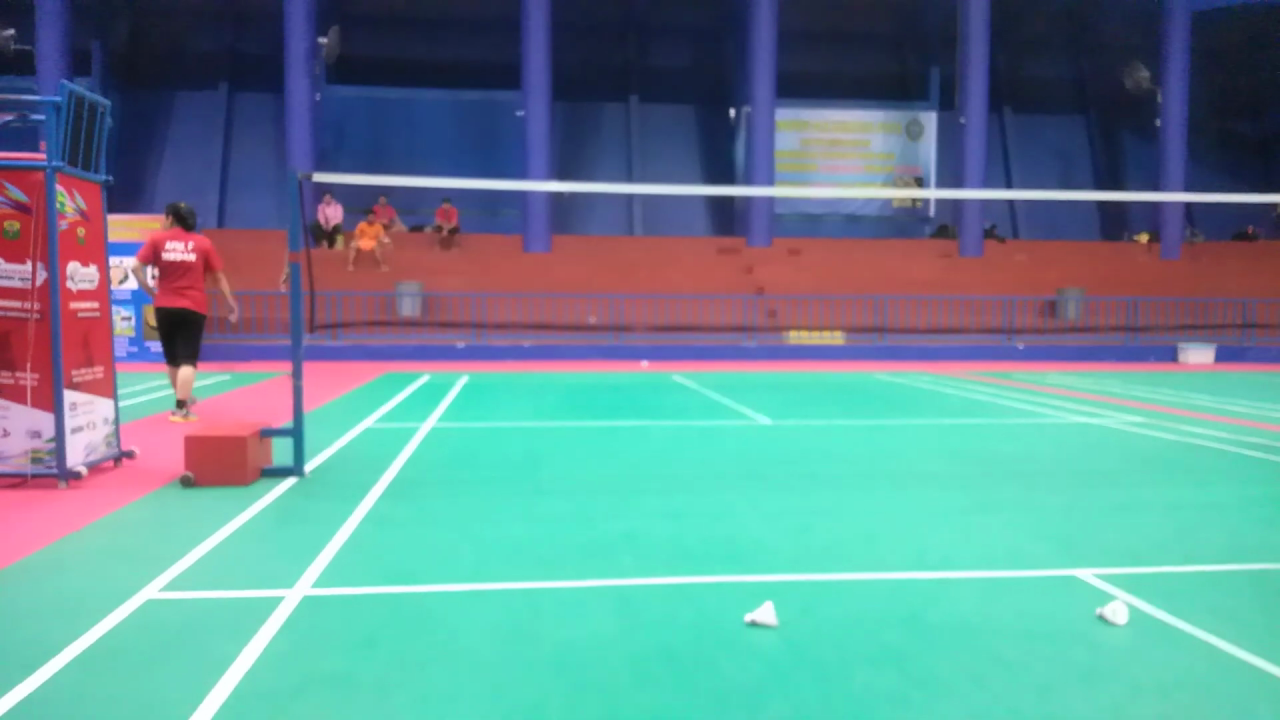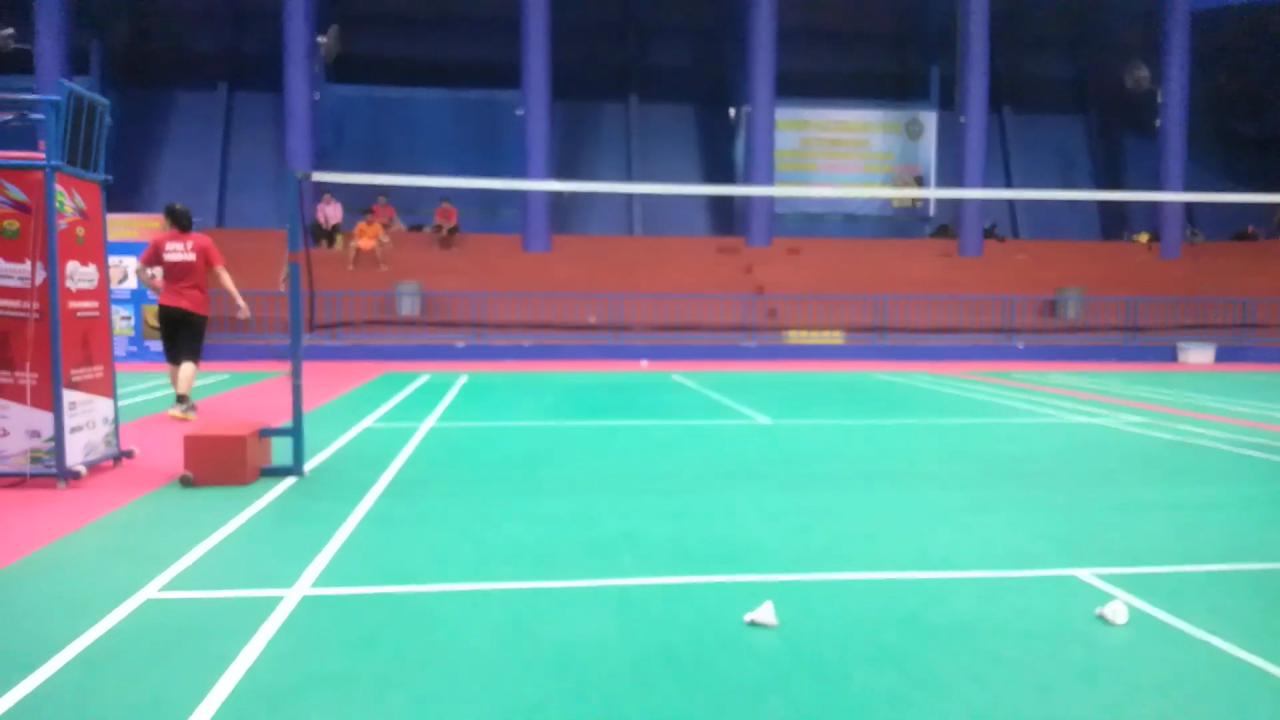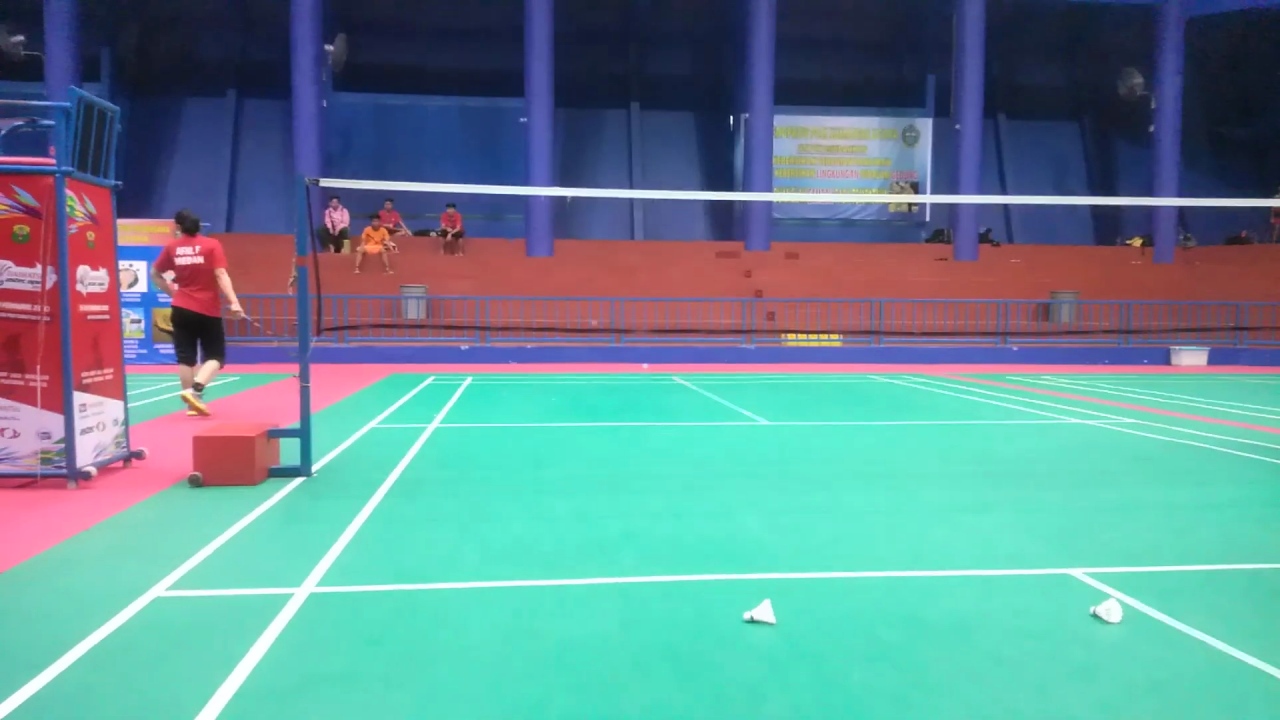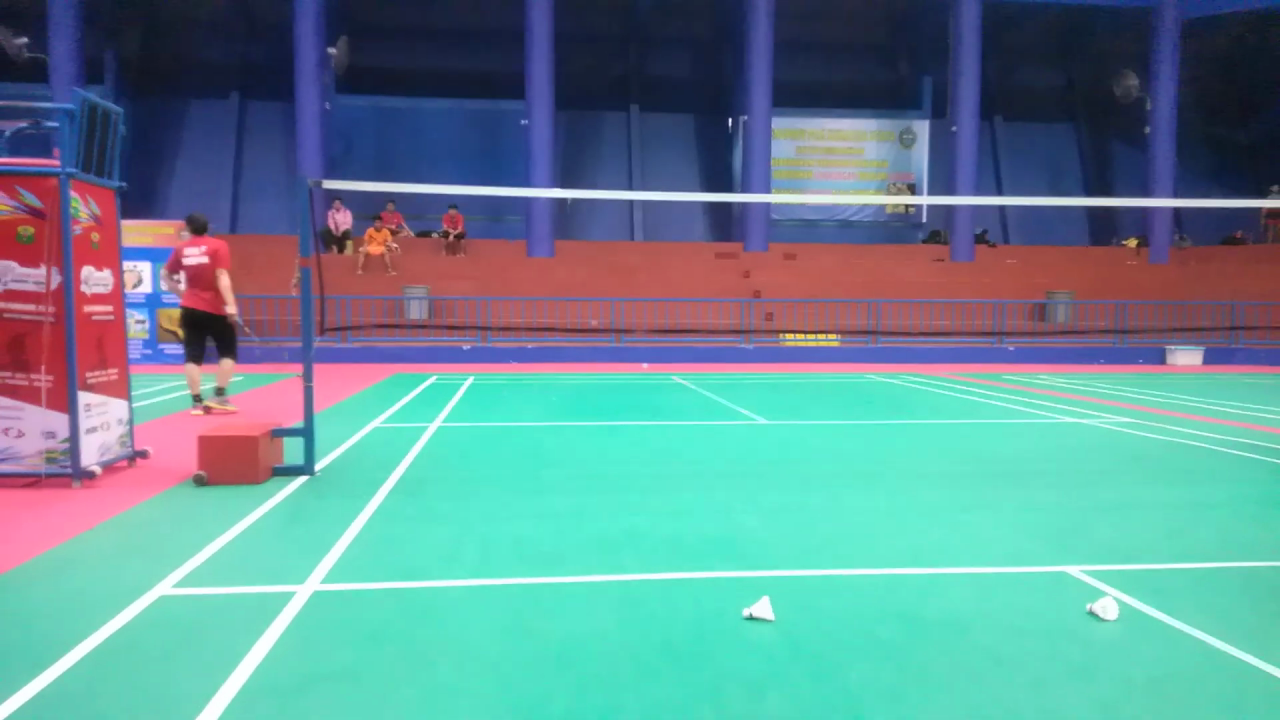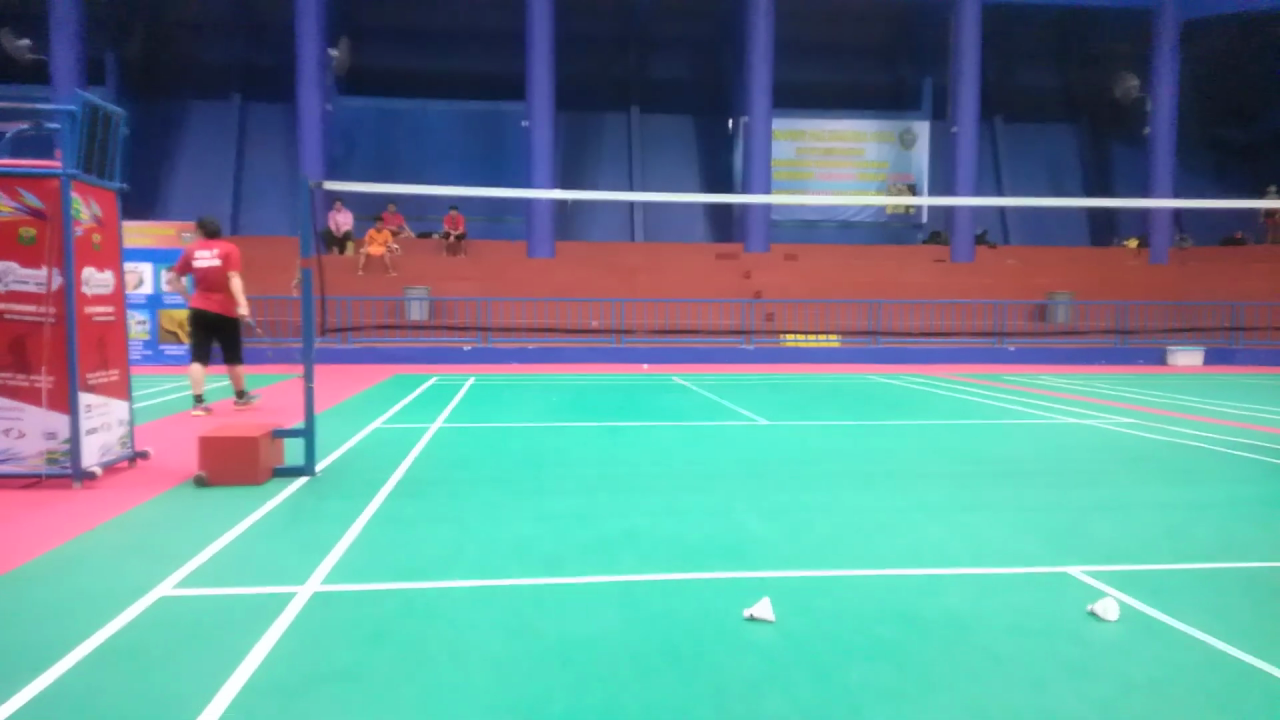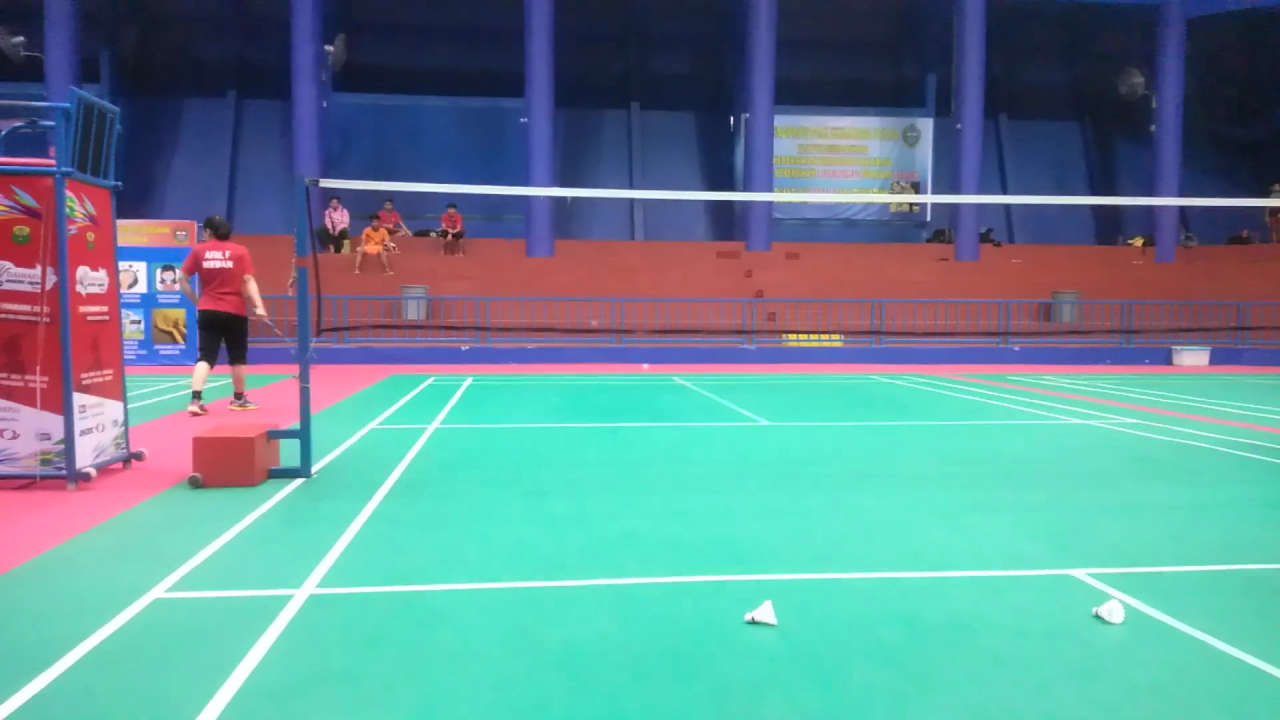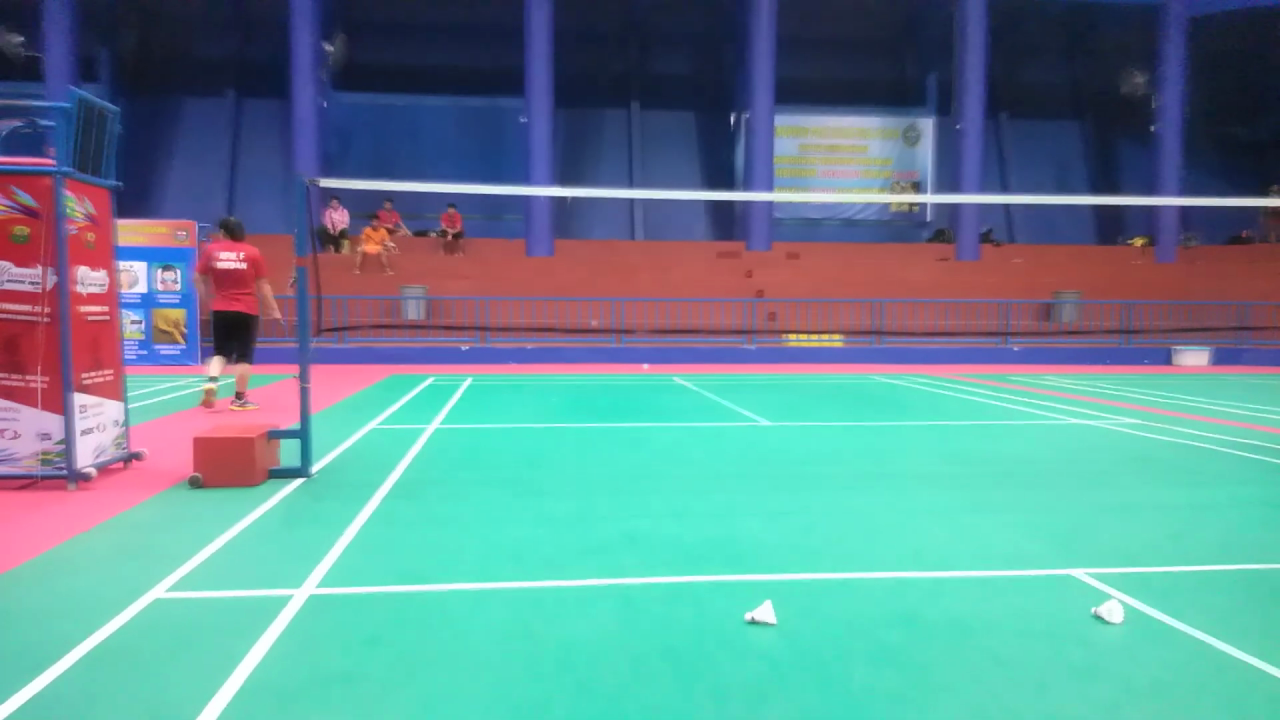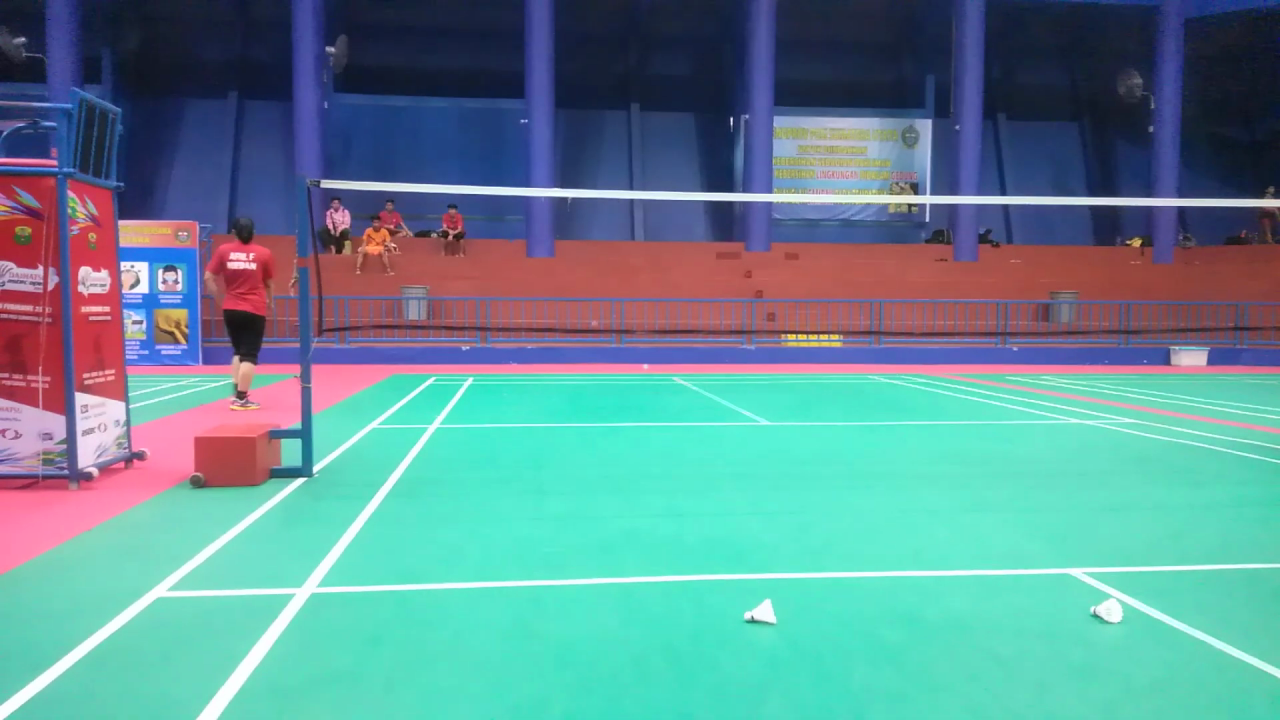
dt=0.2s
person 1, frame 1
left shoulder: (157, 239)
right shoulder: (203, 243)
left elbow: (136, 267)
right elbow: (218, 277)
left wrist: (151, 292)
right wrist: (232, 304)
left hip: (165, 307)
right hip: (193, 308)
left knee: (172, 357)
right knee: (187, 359)
left ankle: (182, 403)
right ankle: (181, 409)
person 1, frame 2
left shoulder: (159, 241)
right shoulder: (203, 242)
left elbow: (140, 270)
right elbow: (220, 273)
left wrist: (159, 290)
right wrist: (238, 300)
left hip: (167, 307)
right hip: (195, 308)
left knee: (173, 357)
right knee: (189, 357)
left ankle: (183, 401)
right ankle: (181, 404)
person 1, frame 3
left shoulder: (171, 247)
right shoulder: (212, 245)
left elbow: (155, 275)
right elbow: (221, 275)
right wrist: (233, 302)
left hip: (181, 309)
right hip: (208, 310)
left knee: (185, 357)
right knee: (215, 356)
left ankle: (191, 401)
right ankle: (195, 390)
person 1, frame 4
left shoulder: (181, 248)
right shoulder: (218, 245)
left elbow: (166, 276)
right elbow: (221, 276)
right wrist: (230, 304)
left hip: (190, 309)
right hip: (214, 309)
left knee: (193, 356)
right knee: (228, 352)
left ankle: (197, 402)
right ankle: (220, 396)
person 1, frame 5
left shoulder: (192, 250)
right shoulder: (229, 249)
left elbow: (175, 279)
right elbow: (233, 278)
right wrist: (242, 305)
left hip: (199, 310)
right hip: (225, 310)
left knee: (198, 356)
right knee: (233, 356)
left ankle: (198, 402)
right ankle: (241, 397)
person 1, frame 6
left shoulder: (199, 250)
right shoulder: (240, 251)
left elbow: (182, 279)
right elbow: (248, 281)
left wrist: (196, 301)
right wrist: (259, 306)
left hip: (208, 311)
right hip: (235, 311)
left knee: (205, 357)
right knee: (237, 357)
left ankle: (195, 399)
right ankle: (239, 399)
person 1, frame 7
left shoulder: (211, 250)
right shoulder: (253, 253)
left elbow: (198, 279)
right elbow: (263, 284)
left wrist: (211, 300)
right wrist: (273, 308)
left hip: (220, 310)
right hip: (246, 311)
left knee: (220, 352)
right knee: (244, 356)
left ankle: (211, 383)
right ankle: (239, 399)
person 1, frame 8
left shoulder: (223, 250)
right shoulder: (264, 253)
left elbow: (208, 278)
right elbow: (268, 284)
left wrist: (221, 299)
right wrist: (269, 302)
left hip: (231, 309)
right hip: (254, 311)
left knee: (239, 351)
right knee: (249, 355)
left ankle: (237, 390)
right ankle: (240, 398)
